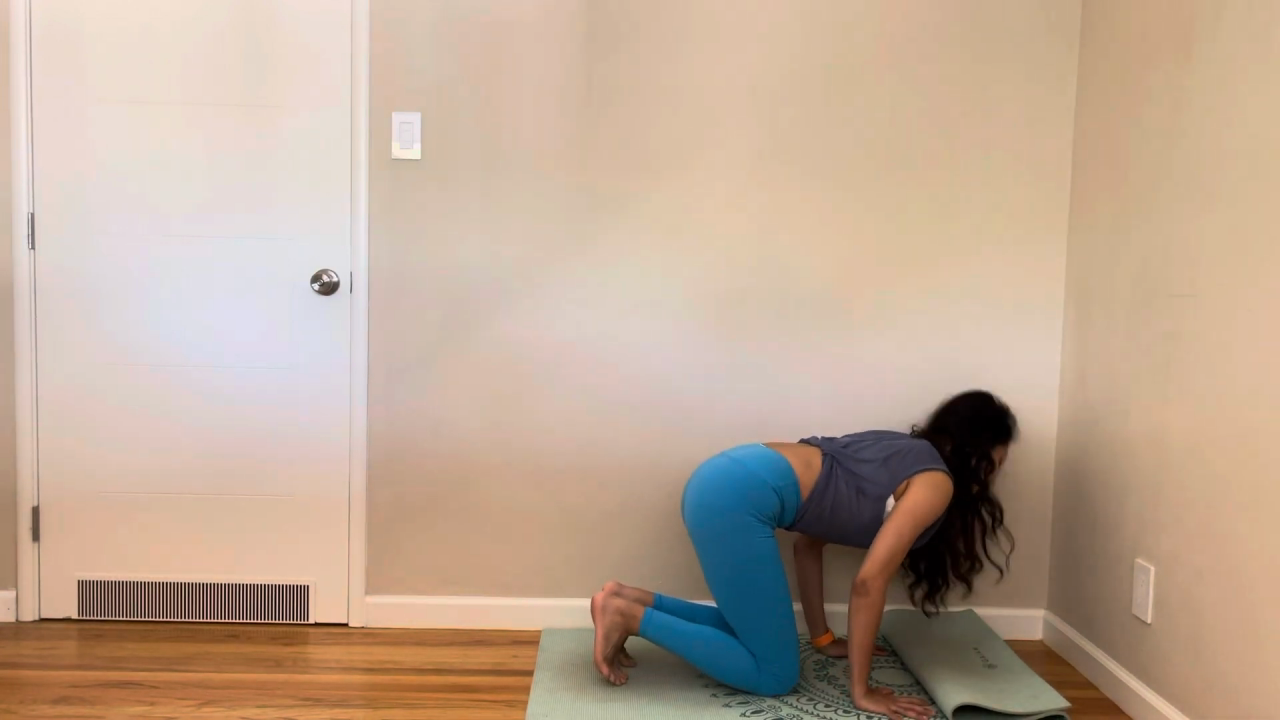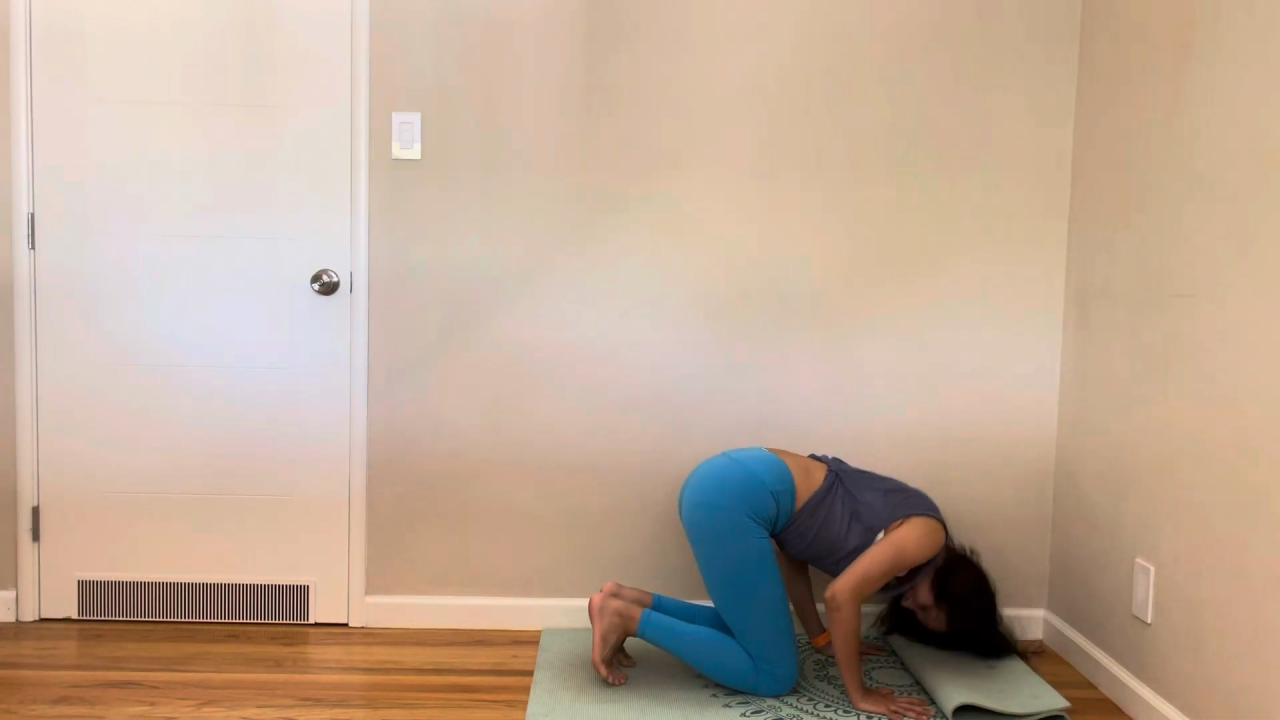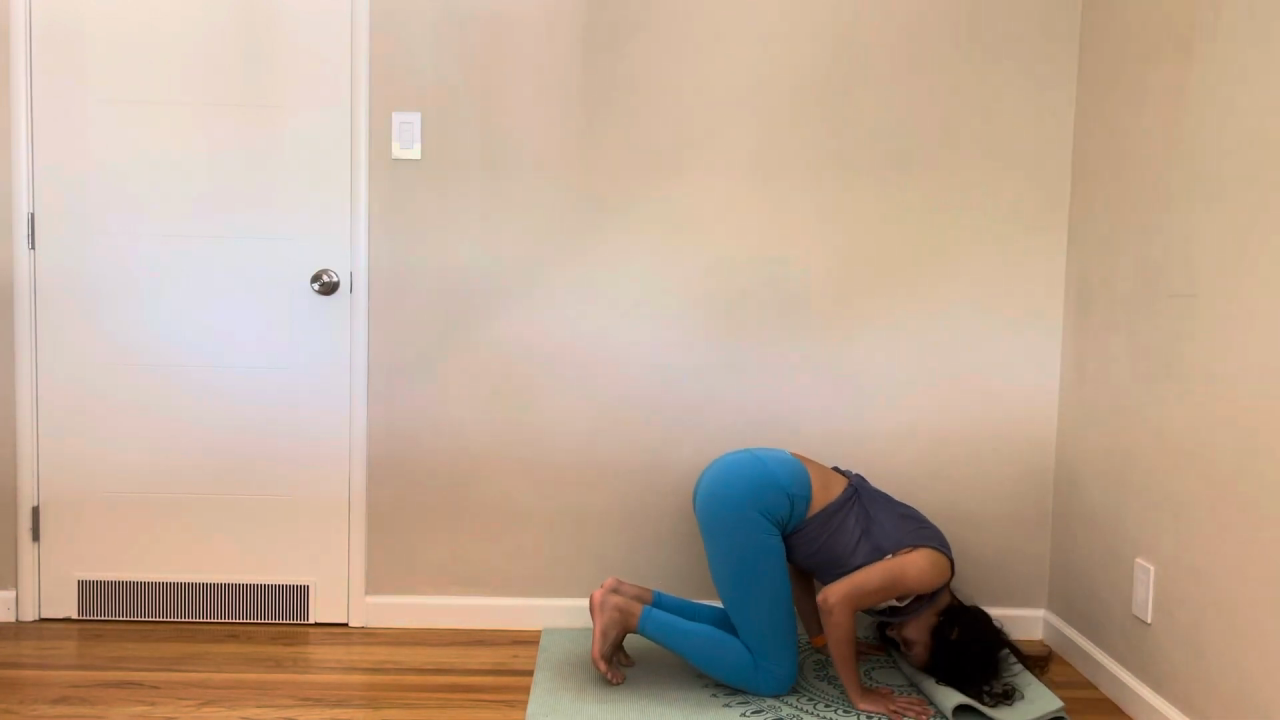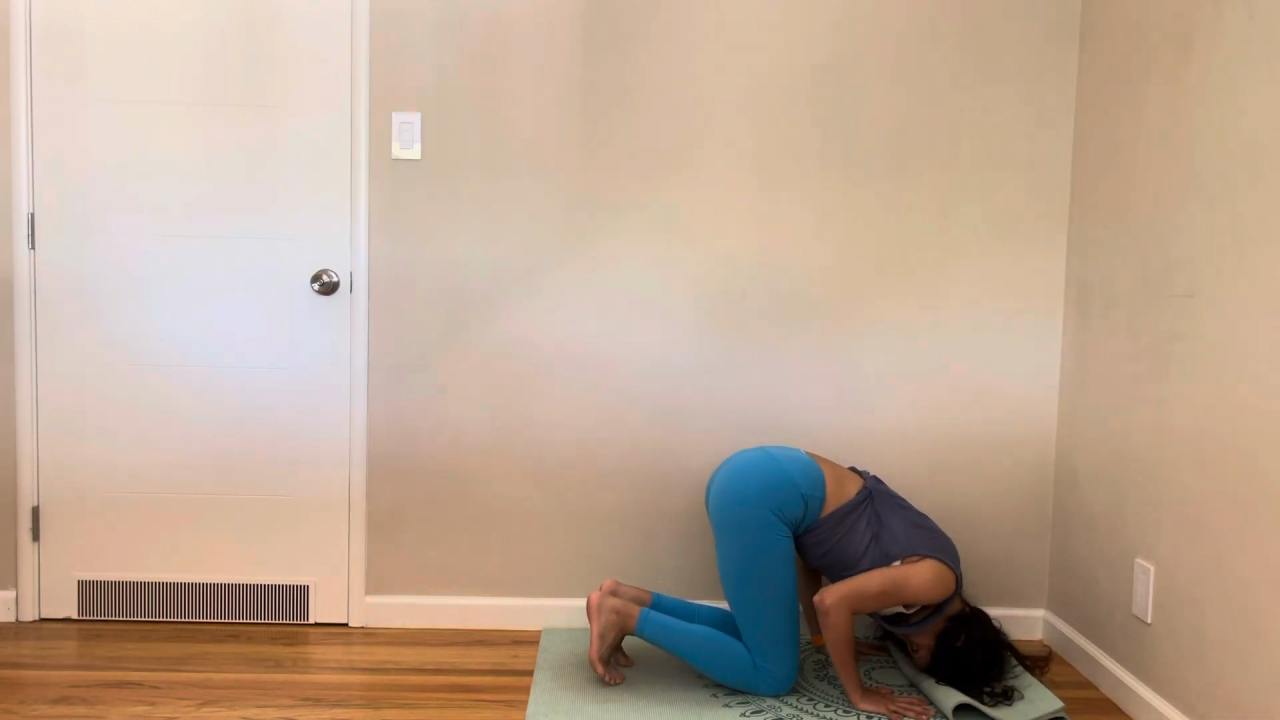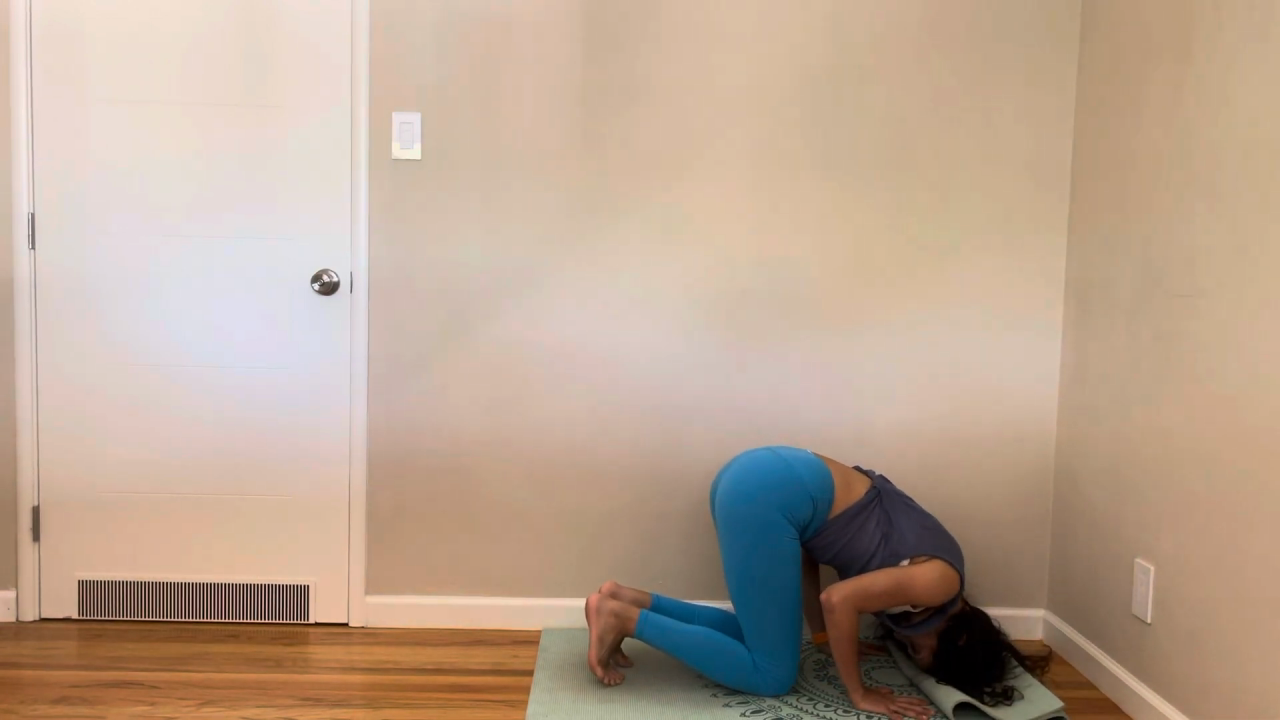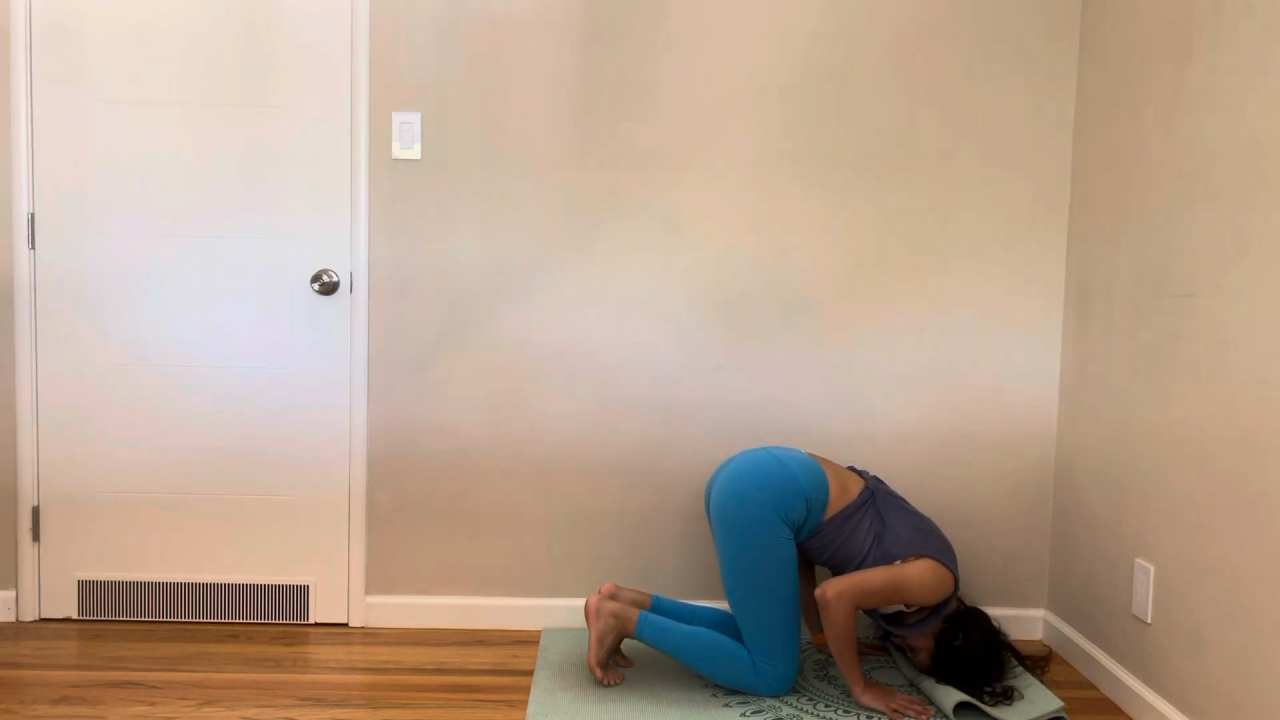
dt=0.4s
person 1, frame 1
left shoulder: (904, 453)
right shoulder: (936, 482)
left elbow: (809, 542)
right elbow: (869, 581)
left wrist: (822, 638)
left hip: (721, 481)
right hip: (736, 498)
left knee: (752, 631)
right knee: (773, 673)
left ankle: (630, 597)
right ankle: (630, 615)
person 1, frame 2
left shoulder: (904, 524)
right shoulder: (927, 537)
left elbow: (789, 554)
right elbow: (841, 597)
left wrist: (821, 638)
left hip: (723, 483)
right hip: (734, 499)
left knee: (753, 634)
right knee: (773, 675)
left ankle: (628, 599)
right ankle: (627, 618)
person 1, frame 3
left shoulder: (913, 552)
right shoulder: (931, 568)
left elbow: (795, 561)
right elbow: (834, 601)
left wrist: (823, 641)
left hip: (739, 479)
right hip: (748, 495)
left knee: (755, 636)
right knee: (771, 675)
left ankle: (629, 596)
right ankle: (629, 614)
person 1, frame 4
left shoulder: (924, 563)
right shoulder: (936, 581)
left elbow: (803, 556)
right elbow: (832, 603)
left wrist: (827, 640)
left hip: (750, 476)
right hip: (760, 494)
left knee: (757, 637)
right knee: (771, 675)
left ankle: (627, 597)
right ankle: (625, 617)
person 1, frame 5
left shoulder: (926, 563)
right shoulder: (942, 581)
left elbow: (803, 553)
right elbow: (838, 600)
left wrist: (824, 638)
left hip: (756, 476)
right hip: (768, 496)
left knee: (758, 637)
right knee: (771, 675)
left ankle: (627, 598)
right ankle: (625, 618)
person 1, frame 6
left shoulder: (923, 569)
right shoulder: (935, 583)
left elbow: (801, 558)
right elbow: (833, 597)
left wrist: (824, 639)
left hip: (752, 476)
right hip: (763, 495)
left knee: (758, 638)
right knee: (771, 675)
left ankle: (626, 600)
right ankle: (624, 620)
